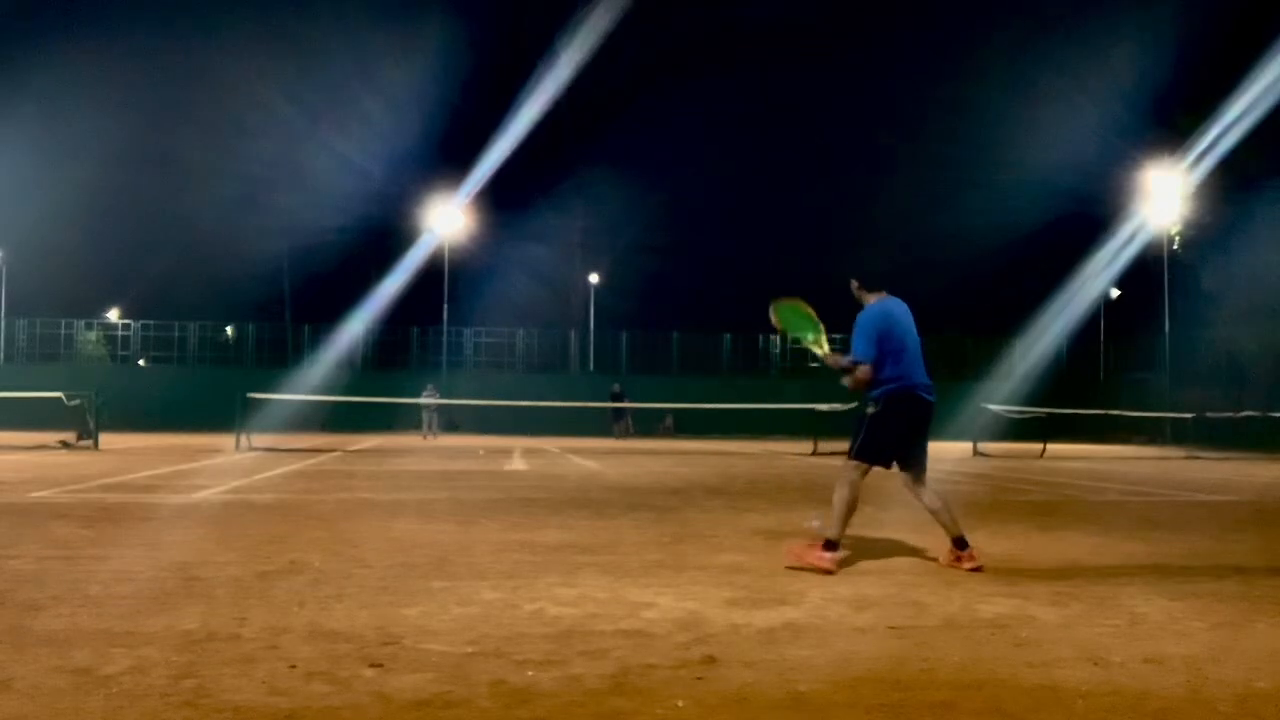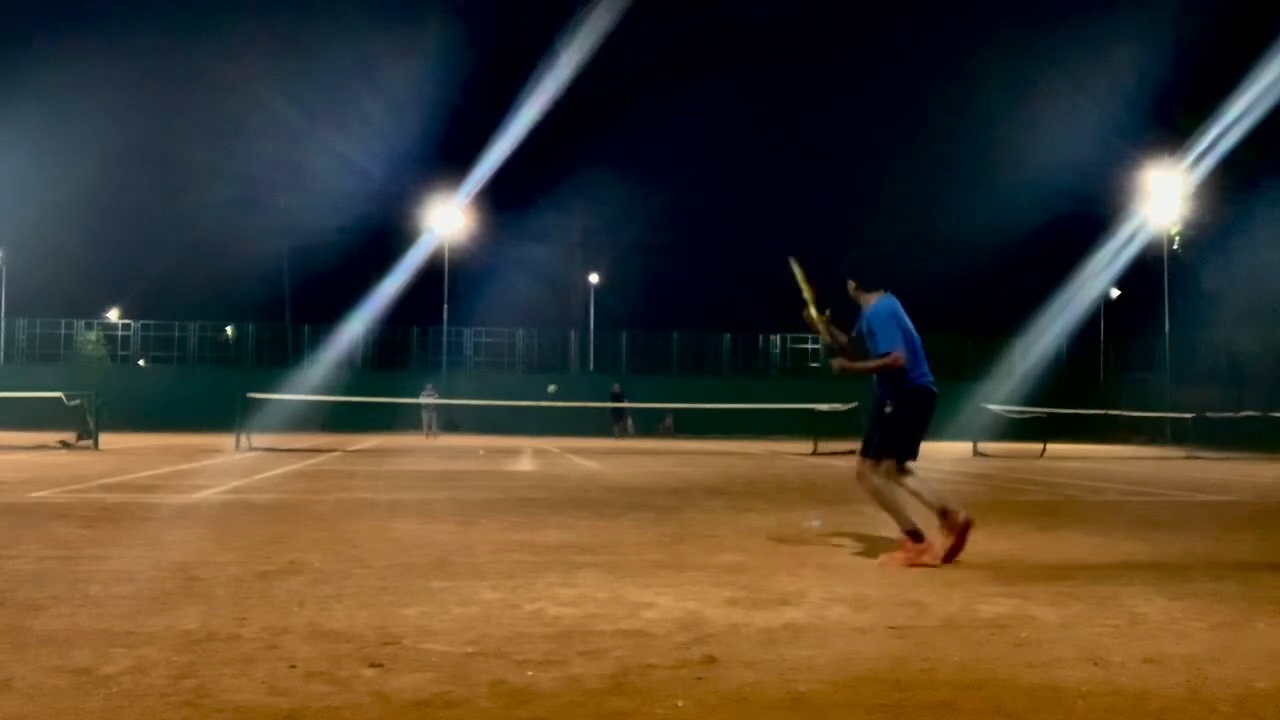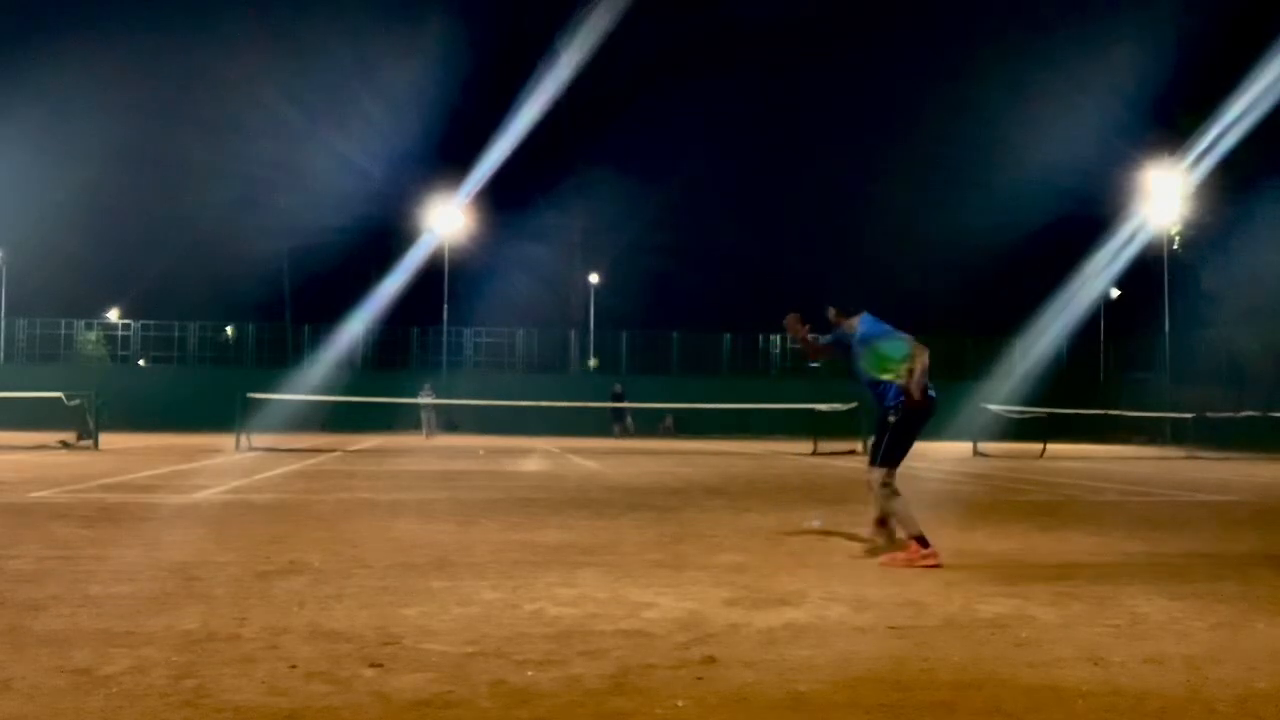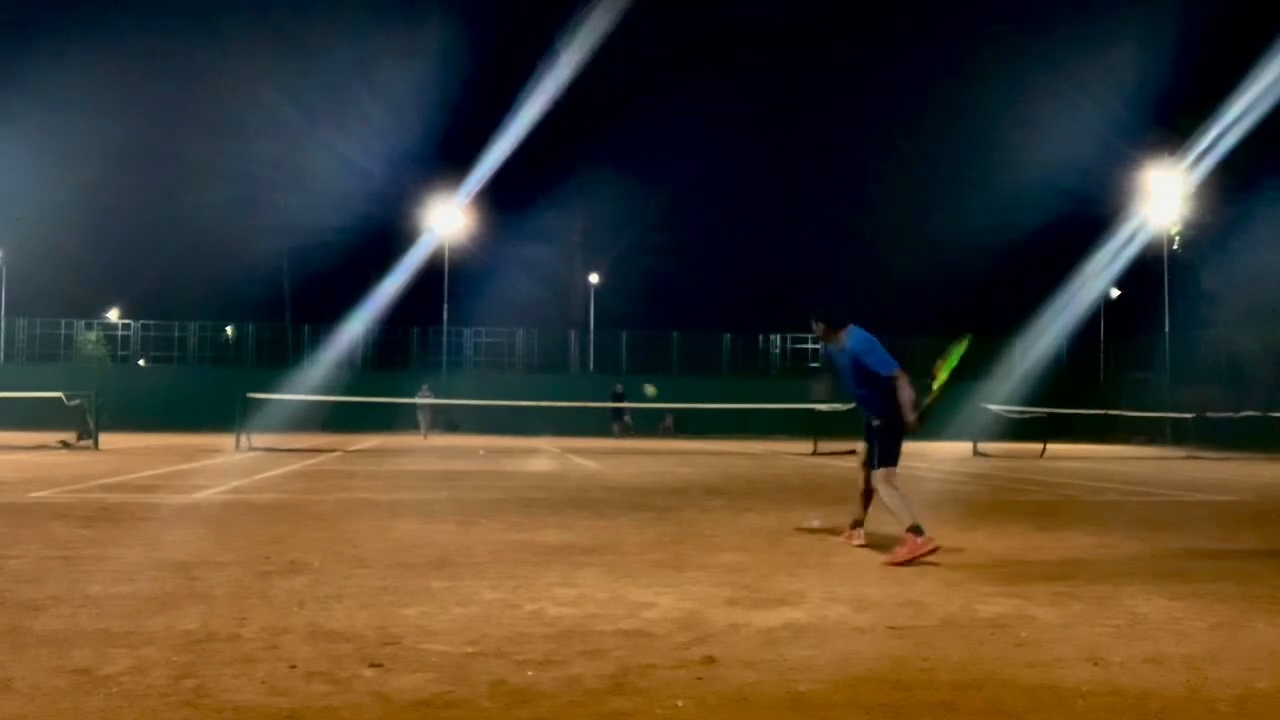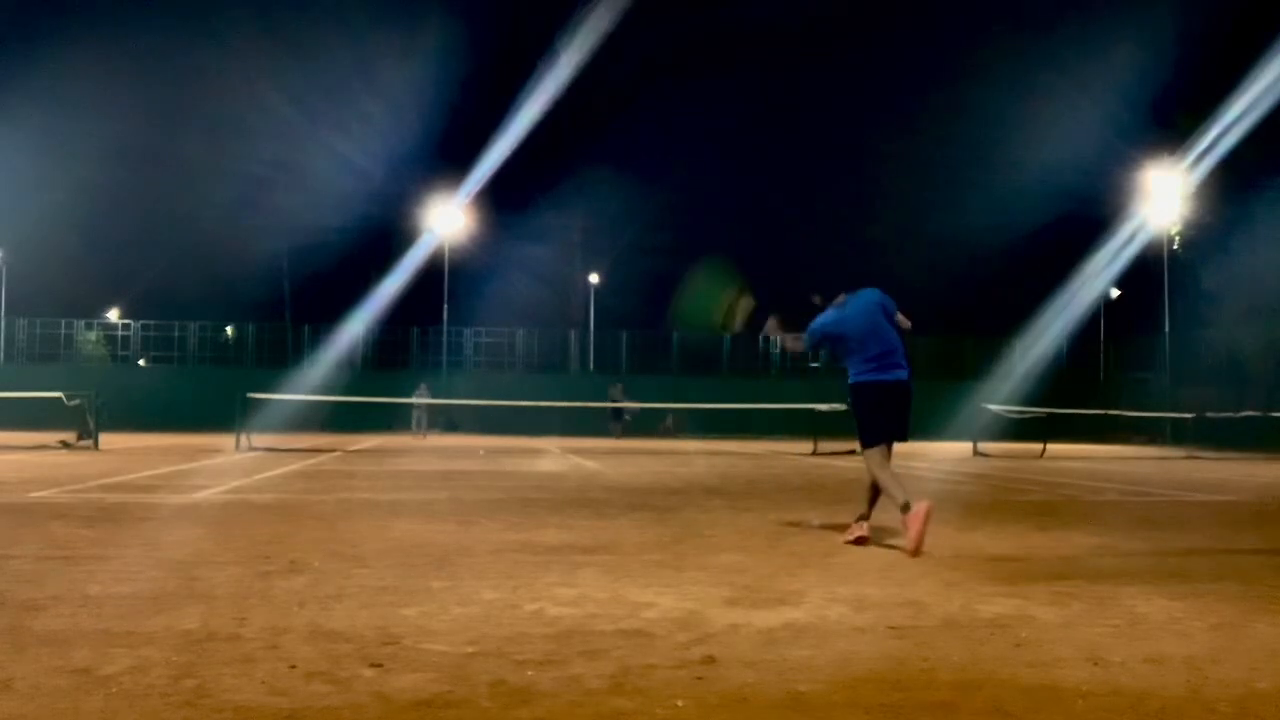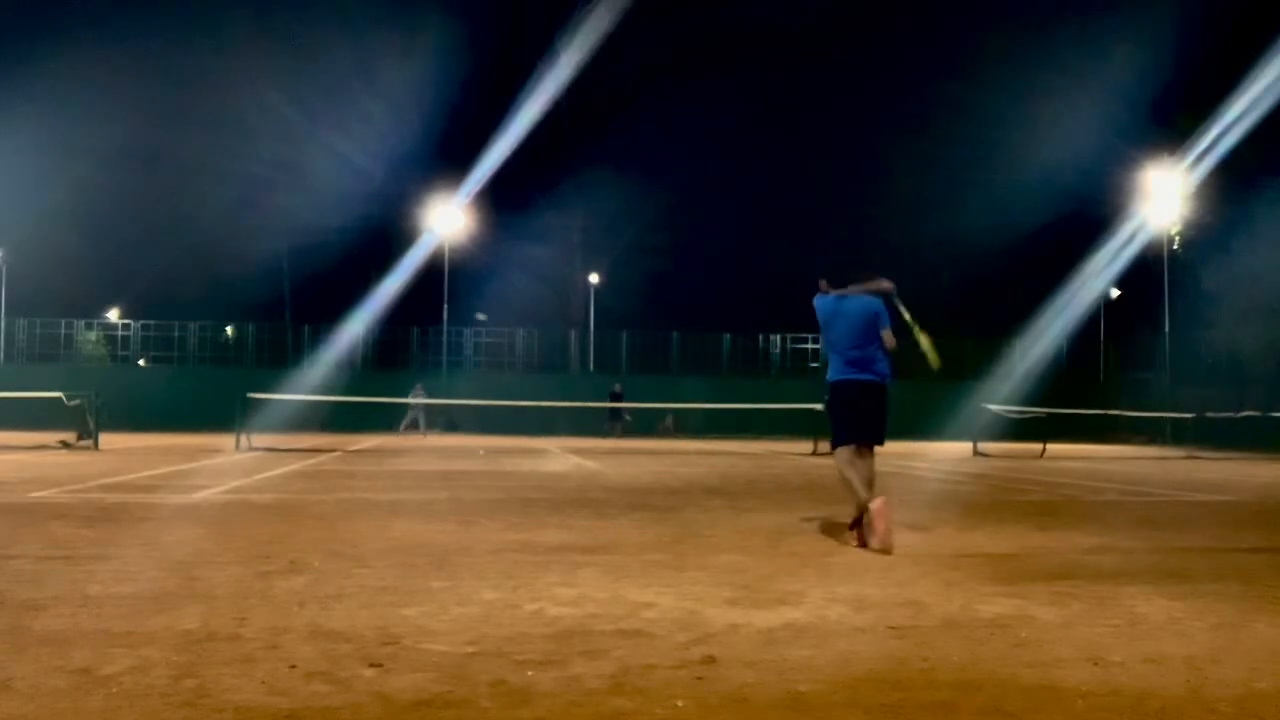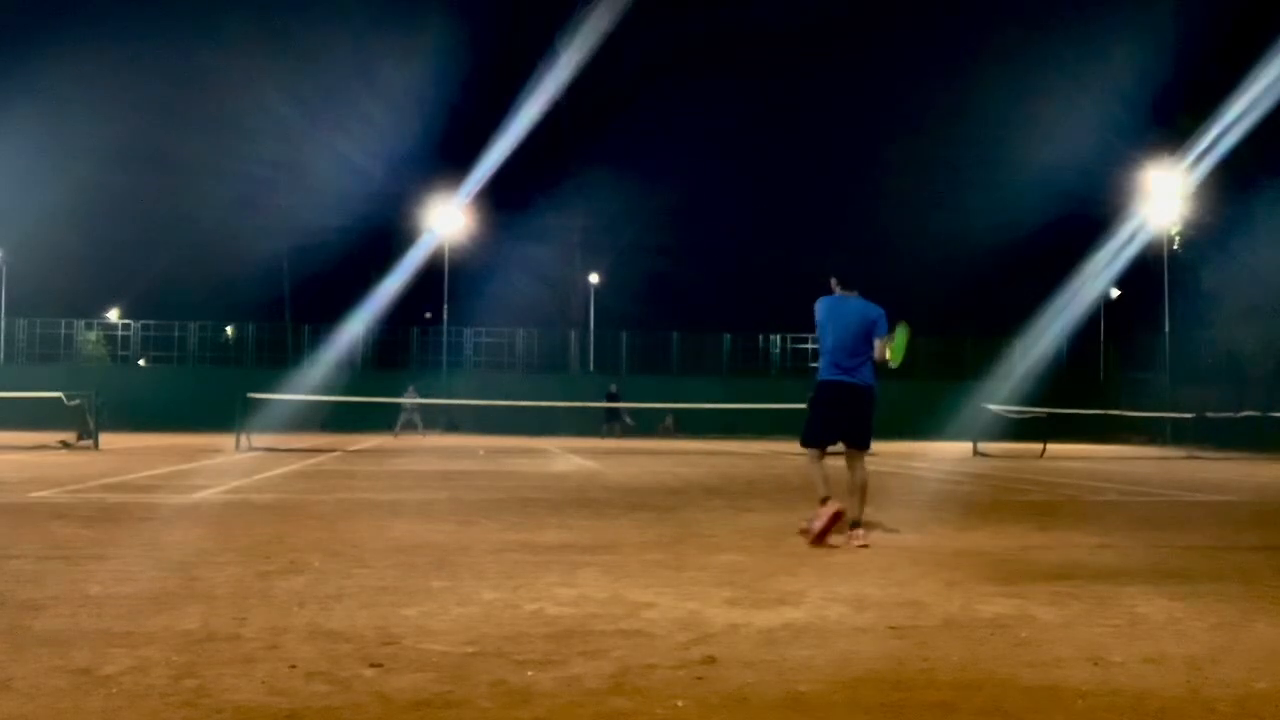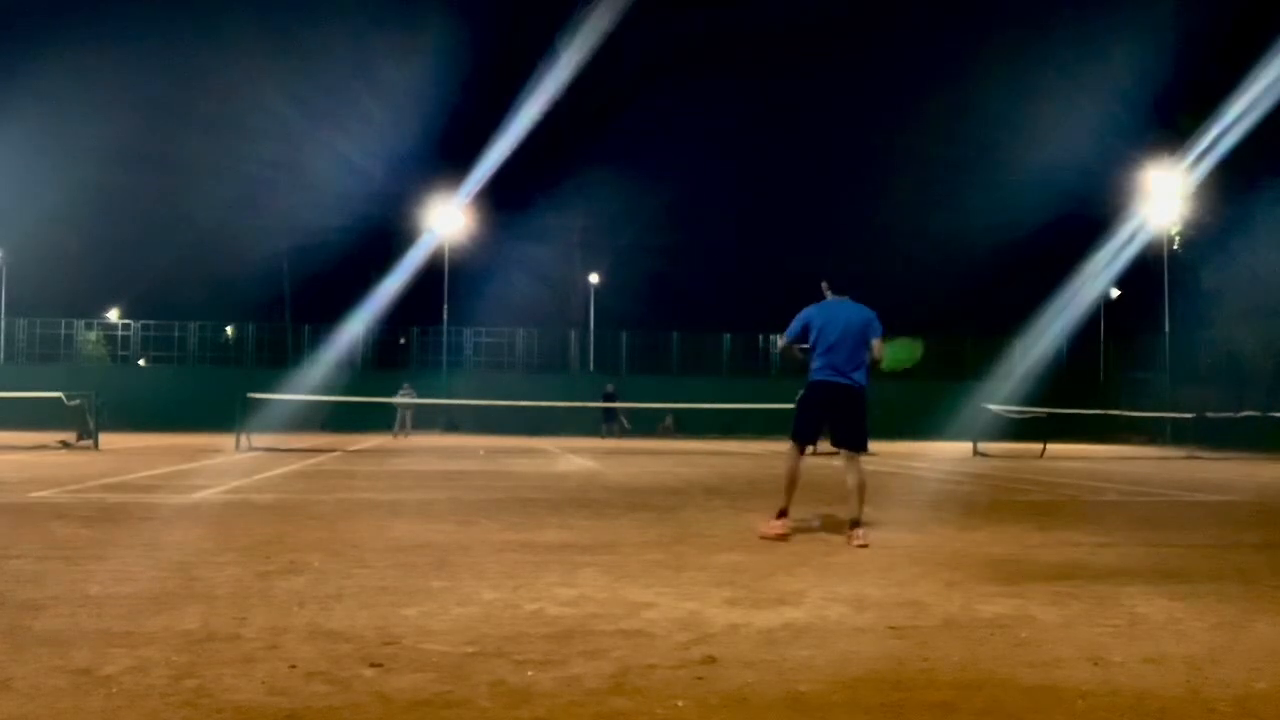
dt=0.2s
person 1, frame 1
left shoulder: (869, 317)
right shoulder: (899, 307)
left elbow: (865, 374)
left wrist: (849, 382)
right wrist: (843, 362)
left hip: (891, 400)
right hip: (920, 400)
left knee: (852, 472)
right knee: (916, 480)
left ankle: (829, 549)
right ankle: (962, 550)
person 1, frame 2
left shoulder: (878, 312)
right shoulder: (883, 306)
left elbow: (898, 360)
right elbow: (852, 345)
left wrist: (851, 366)
right wrist: (826, 329)
left hip: (904, 395)
right hip: (919, 394)
left knee: (868, 470)
right knee: (896, 469)
left ankle: (916, 542)
right ankle: (951, 517)
person 1, frame 3
left shoulder: (872, 332)
right shoulder: (846, 333)
left elbow: (920, 350)
right elbow: (816, 349)
left wrist: (917, 381)
right wrist: (800, 335)
left hip: (906, 404)
right hip: (897, 404)
left knee: (878, 478)
right knee: (880, 471)
left ankle: (922, 548)
right ankle: (883, 523)
person 1, frame 4
left shoulder: (858, 348)
right shoulder: (835, 346)
left elbow: (899, 379)
left wrist: (908, 411)
left hip: (888, 413)
right hip: (879, 412)
left knee: (881, 479)
right knee: (870, 467)
left ankle: (918, 538)
right ankle: (857, 528)
person 1, frame 5
left shoulder: (825, 324)
right shoulder: (873, 296)
left elbow: (799, 345)
right elbow: (905, 325)
left hip: (866, 388)
right hip: (899, 384)
left knee: (875, 460)
right knee: (881, 456)
left ankle: (909, 509)
right ankle: (862, 522)
person 1, frame 6
left shoulder: (823, 304)
right shoulder: (873, 304)
right elbow: (890, 345)
left wrist: (870, 286)
left hip: (843, 387)
right hip: (875, 386)
left knee: (843, 457)
right knee: (864, 454)
left ankle: (873, 504)
right ankle: (860, 525)
person 1, frame 7
left shoulder: (822, 305)
right shoulder: (875, 313)
right elbow: (879, 356)
left hip: (829, 387)
right hip: (862, 390)
left knee: (813, 454)
right knee: (856, 458)
left ankle: (827, 504)
right ankle: (856, 528)
person 1, frame 8
left shoulder: (811, 313)
right shoulder: (867, 315)
left elbow: (783, 345)
right elbow: (877, 354)
left hip: (818, 387)
right hip: (852, 392)
left knee: (795, 451)
right knee: (852, 459)
left ankle: (782, 519)
right ankle: (855, 528)
